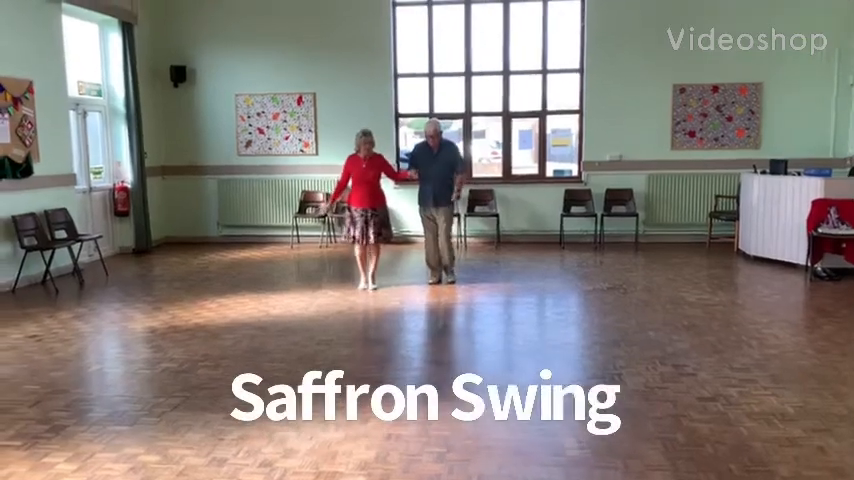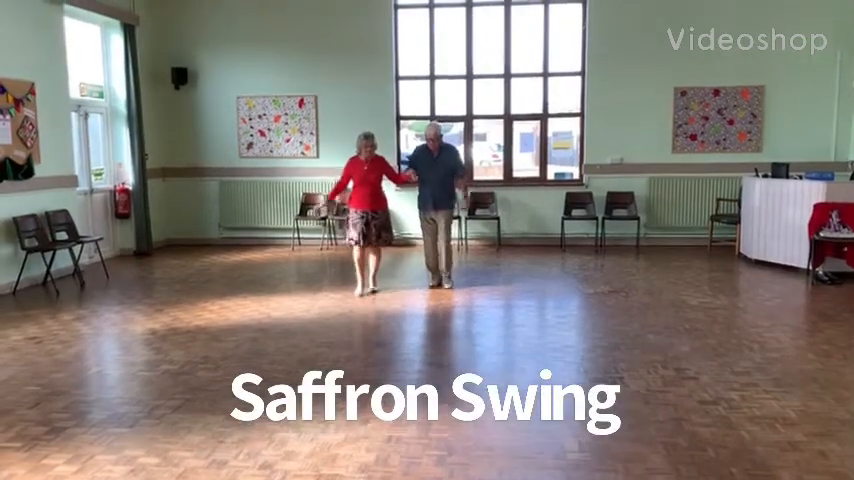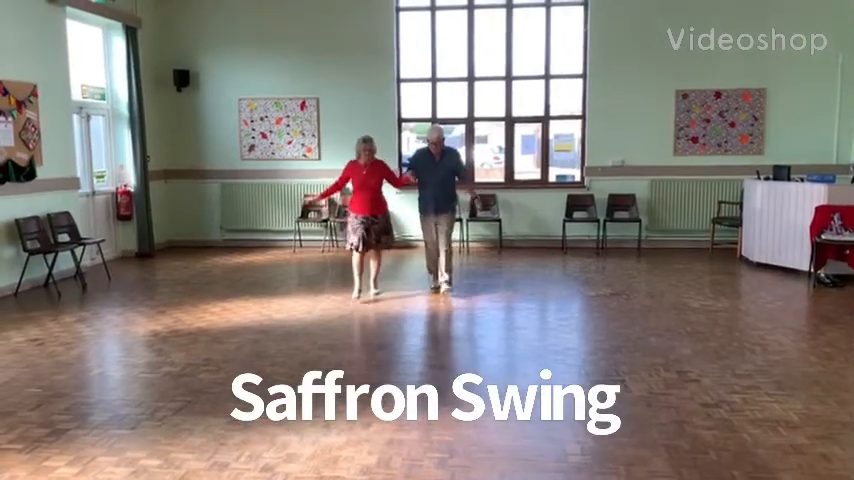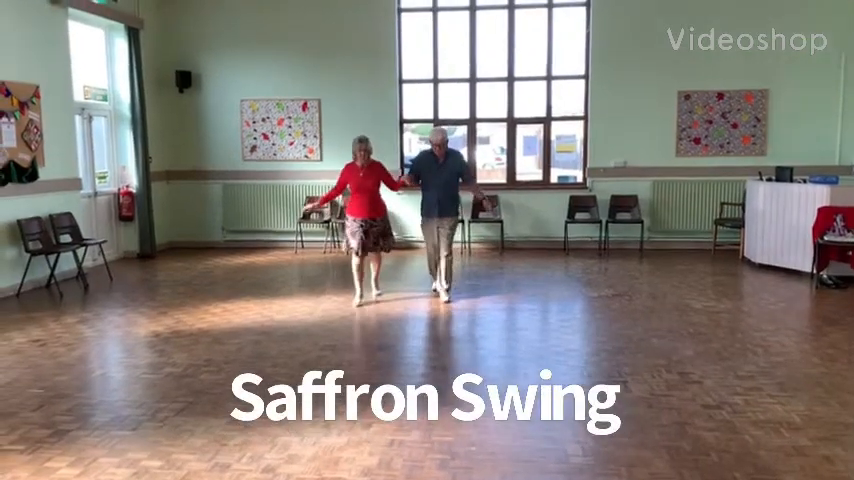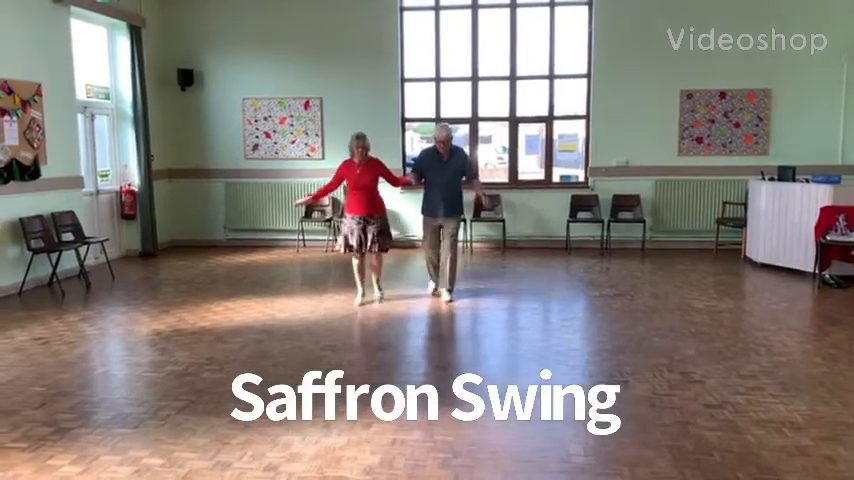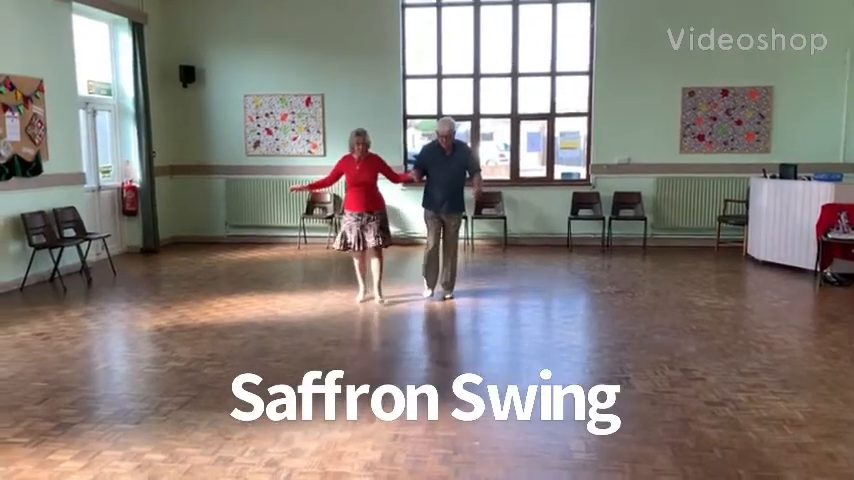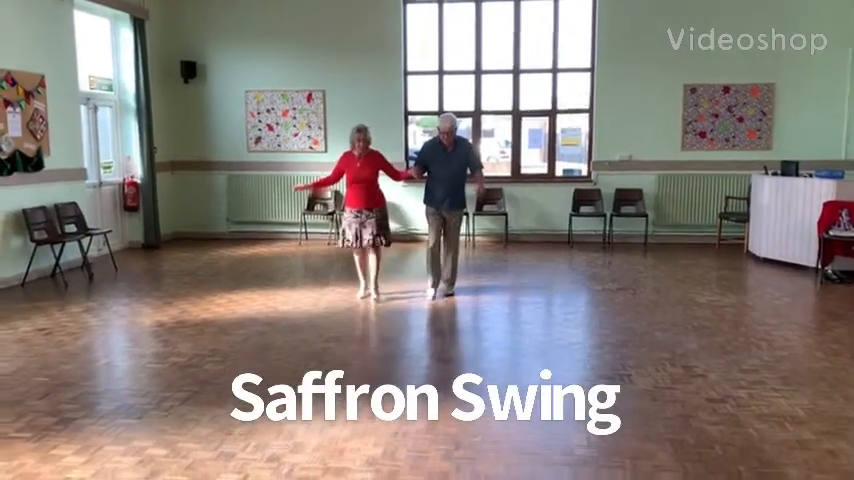
dt=0.2s
person 1, frame 1
left shoulder: (451, 148)
right shoulder: (419, 149)
left elbow: (460, 172)
right elbow: (412, 170)
left wrist: (457, 189)
right wrist: (413, 173)
left hip: (445, 201)
right hip: (426, 201)
left knee: (445, 237)
right knee: (430, 238)
left ankle: (449, 270)
right ankle: (435, 273)
person 1, frame 2
left shoulder: (451, 152)
right shoulder: (418, 152)
left elbow: (460, 176)
right elbow: (411, 174)
left wrist: (464, 195)
right wrist: (411, 174)
left hip: (445, 205)
right hip: (425, 205)
left knee: (444, 241)
right knee: (429, 242)
left ankle: (446, 275)
right ankle: (435, 275)
person 1, frame 3
left shoulder: (453, 155)
right shoulder: (419, 156)
left elbow: (464, 178)
right elbow: (410, 176)
left wrist: (474, 196)
right wrist: (410, 176)
left hip: (446, 209)
right hip: (426, 208)
left knee: (444, 245)
right knee: (430, 245)
left ankle: (444, 280)
right ankle: (435, 277)
person 1, frame 4
left shoulder: (456, 158)
right shoulder: (422, 158)
left elbow: (469, 181)
right elbow: (412, 179)
left wrist: (482, 198)
right wrist: (409, 180)
left hip: (449, 213)
right hip: (428, 212)
left knee: (445, 251)
right knee: (432, 249)
left ankle: (444, 288)
right ankle: (436, 280)
person 1, frame 5
left shoulder: (460, 155)
right shoulder: (425, 155)
left elbow: (472, 178)
right elbow: (417, 177)
left wrist: (481, 193)
right wrist: (413, 178)
left hip: (452, 212)
right hip: (431, 211)
left knee: (449, 251)
right knee: (429, 247)
left ankle: (446, 288)
right ankle: (434, 279)
person 1, frame 6
left shoulder: (463, 150)
right shoulder: (428, 150)
left elbow: (475, 172)
right elbow: (418, 172)
left wrist: (477, 186)
right wrist: (415, 175)
left hip: (454, 207)
right hip: (432, 206)
left knee: (450, 248)
right knee: (431, 245)
left ankle: (447, 288)
right ankle: (428, 286)
person 1, frame 7
left shoulder: (465, 146)
right shoulder: (429, 146)
left elbow: (476, 168)
right elbow: (420, 168)
left wrist: (480, 183)
right wrist: (416, 171)
left hip: (455, 204)
right hip: (433, 203)
left knee: (452, 245)
right knee: (433, 243)
left ankle: (449, 284)
right ankle: (432, 284)
person 2, frame 1
left shoulder: (379, 159)
right shoulder: (351, 160)
left elbow: (394, 175)
right elbow: (342, 183)
left wrist: (408, 174)
right wrist: (331, 201)
left hip: (376, 206)
right hip: (356, 207)
left knee: (374, 242)
right knee: (359, 243)
left ankle: (372, 277)
right ankle: (363, 277)
person 2, frame 2
left shoulder: (380, 161)
right shoulder: (352, 162)
left elbow: (396, 178)
right elbow: (342, 183)
left wrist: (408, 176)
right wrist: (329, 199)
left hip: (378, 209)
right hip: (357, 209)
left knee: (375, 245)
right knee: (358, 246)
left ankle: (372, 280)
right ankle: (360, 282)
person 2, frame 3
left shoulder: (380, 165)
right shoulder: (351, 166)
left elbow: (396, 182)
right elbow: (338, 184)
left wrist: (407, 179)
right wrist: (320, 196)
left hip: (378, 213)
right hip: (358, 214)
left knee: (376, 249)
right knee: (358, 250)
left ankle: (374, 282)
right ankle: (357, 286)
person 2, frame 4
left shoulder: (377, 167)
right shoulder: (348, 169)
left elbow: (393, 185)
right elbow: (337, 190)
left wrist: (403, 181)
right wrist: (318, 203)
left hip: (377, 216)
right hip: (355, 217)
left knee: (376, 251)
right knee: (357, 254)
left ankle: (375, 283)
right ankle: (358, 292)
person 2, frame 5
left shoulder: (375, 163)
right shoulder: (346, 165)
left elbow: (394, 180)
right elbow: (331, 185)
left wrist: (407, 179)
right wrist: (311, 198)
left hip: (375, 214)
right hip: (353, 215)
left knee: (376, 252)
right knee: (357, 253)
left ankle: (377, 284)
right ankle: (360, 291)
person 2, frame 6
left shoulder: (375, 160)
right shoulder: (345, 161)
left elbow: (394, 177)
right elbow: (329, 180)
left wrist: (409, 176)
right wrist: (307, 187)
left hip: (374, 211)
right hip: (353, 212)
left knee: (375, 249)
right knee: (357, 251)
left ankle: (377, 289)
right ankle: (362, 288)
person 2, frame 7
left shoulder: (376, 156)
right shoulder: (346, 158)
left elbow: (395, 175)
right elbow: (332, 178)
left wrist: (410, 173)
right wrist: (310, 186)
left hip: (374, 208)
right hip: (353, 209)
left knee: (373, 246)
right knee: (358, 248)
left ankle: (374, 285)
right ankle: (363, 284)
